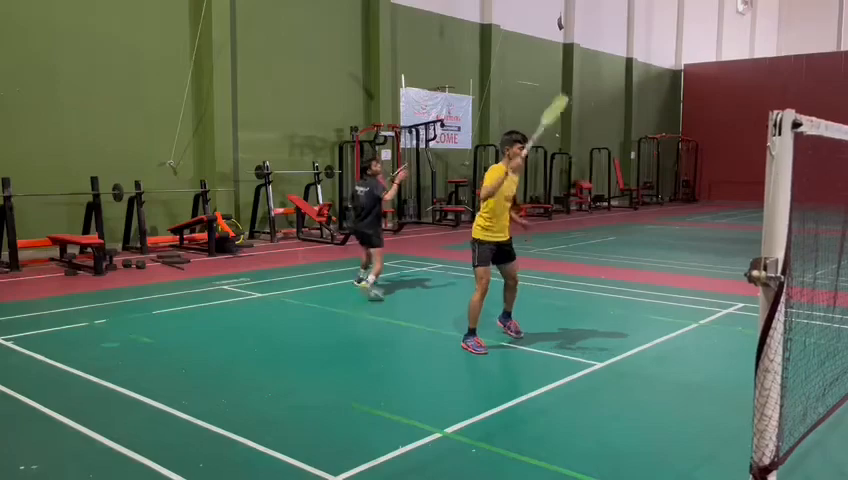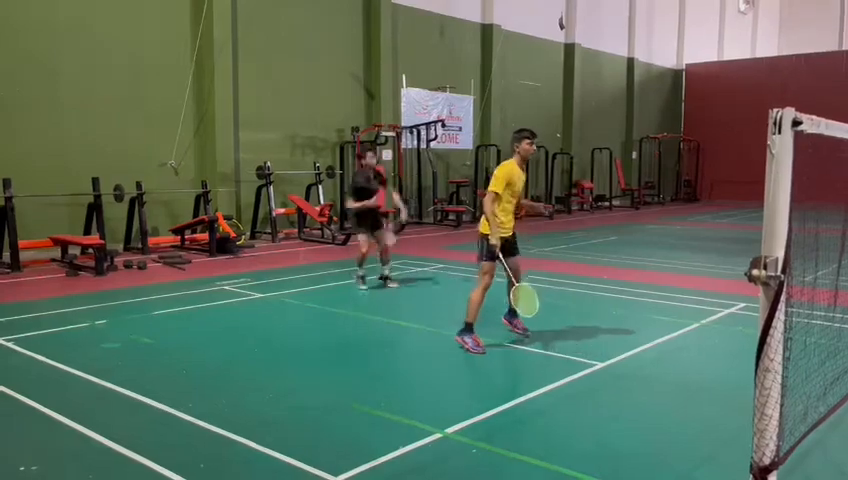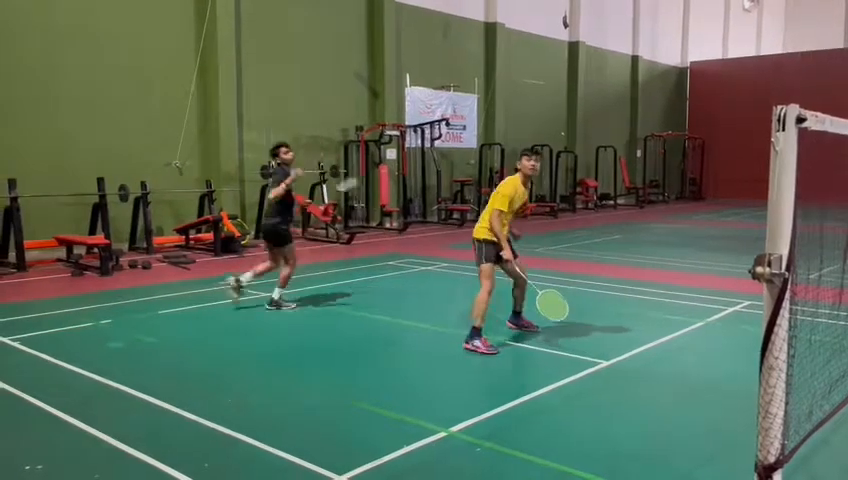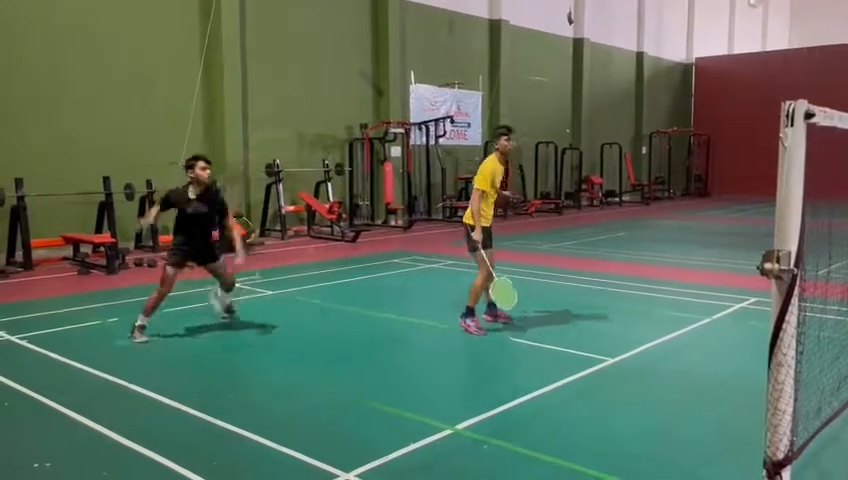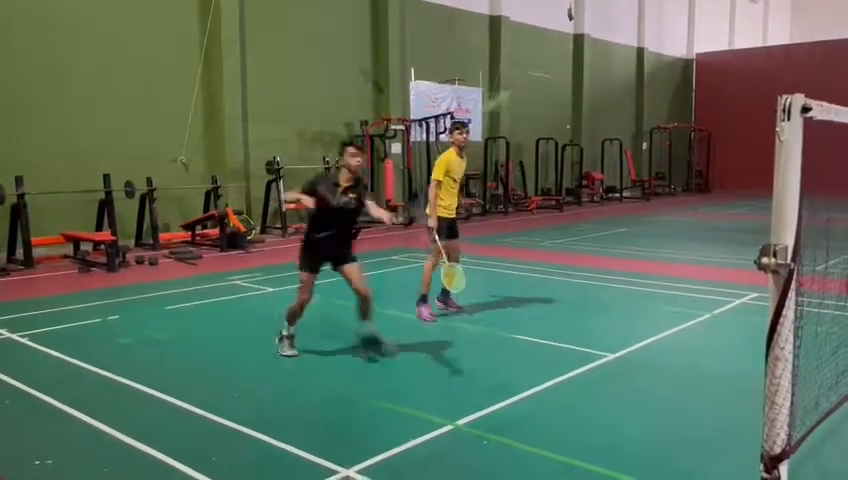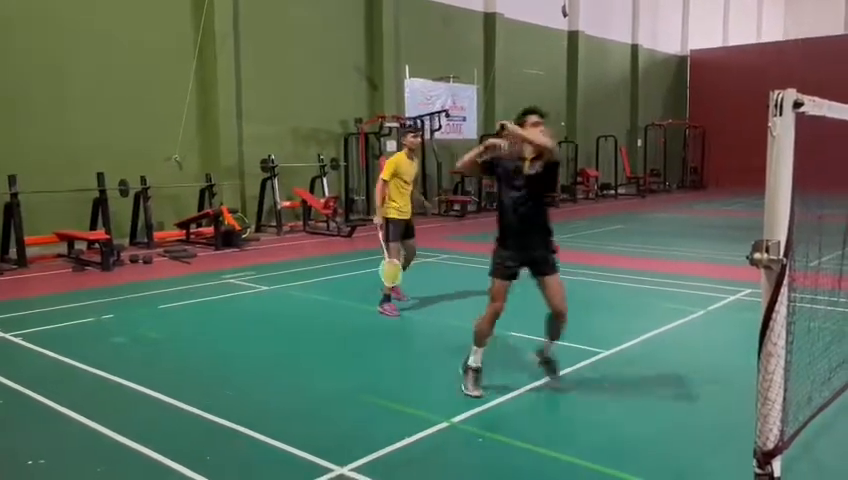
dt=0.7s
person 1, frame 1
left shoulder: (515, 174)
right shoulder: (497, 171)
right elbow: (485, 195)
left wrist: (518, 220)
right wrist: (506, 171)
left hip: (503, 237)
right hip: (484, 237)
left knee: (512, 280)
right knee: (483, 286)
left ankle: (506, 318)
right ankle: (470, 336)
person 1, frame 2
left shoulder: (522, 172)
right shoulder: (505, 169)
right elbow: (488, 202)
left wrist: (534, 206)
right wrist: (494, 232)
left hip: (508, 232)
right hip: (491, 234)
left knee: (516, 275)
right knee: (485, 282)
left ankle: (511, 316)
right ankle: (466, 332)
person 1, frame 3
left shoulder: (525, 188)
right shoulder: (509, 185)
right elbow: (494, 217)
left wrist: (511, 230)
right wrist: (506, 248)
left hip: (500, 237)
right hip: (485, 237)
left knee: (520, 277)
right knee: (488, 285)
left ankle: (516, 317)
right ankle: (474, 336)
person 1, frame 4
left shoulder: (501, 165)
right shoulder: (489, 166)
right elbow: (475, 198)
left wrist: (501, 193)
right wrist: (477, 229)
left hip: (486, 223)
right hip: (475, 224)
left knee: (490, 267)
right knee: (485, 270)
left ankle: (491, 309)
right ankle: (468, 315)
person 1, frame 5
left shoulder: (463, 158)
right shoulder: (445, 158)
right elbow: (433, 188)
left wrist: (458, 200)
right wrist: (433, 217)
left hip: (451, 214)
right hip: (438, 215)
left knee: (454, 257)
right knee: (435, 258)
left ankle: (444, 296)
right ankle: (422, 301)
person 1, frame 6
left shoulder: (415, 161)
right shoulder: (395, 160)
right elbow: (379, 187)
left wrist: (423, 201)
right wrist: (379, 214)
left hip: (407, 215)
right hip: (392, 215)
left knee: (411, 253)
right knee: (394, 258)
left ankle: (392, 285)
right ankle: (385, 301)
person 2, frame 1
left shoulder: (359, 184)
right shoulder: (375, 183)
right elbow: (388, 197)
right wrist: (397, 181)
left hip: (358, 227)
right hip: (371, 228)
left knee: (368, 253)
right knee: (378, 264)
left ankle: (362, 277)
right ankle: (370, 283)
person 2, frame 2
left shoulder: (378, 175)
right shoulder: (358, 181)
left elbow: (391, 191)
right elbow: (350, 205)
left wrist: (401, 207)
right wrist: (367, 203)
left hip: (374, 216)
right hip: (362, 219)
left knee: (385, 247)
right knee: (364, 250)
left ankle: (385, 275)
right ankle: (360, 275)
person 2, frame 3
left shoulder: (282, 174)
right shoulder: (283, 174)
right elbow: (272, 196)
right wrist: (289, 181)
left hip: (271, 224)
right hip: (278, 225)
left knee: (274, 263)
right knee: (290, 263)
left ankle: (239, 281)
right ankle: (275, 299)
person 2, frame 4
left shoulder: (214, 195)
right shoulder: (175, 195)
left elbow: (230, 225)
right elbow: (158, 208)
left wrist: (239, 250)
right wrist: (149, 218)
left hip: (204, 245)
right hip: (181, 246)
left knee: (229, 280)
right knee: (163, 290)
left ankle: (224, 302)
right ankle: (140, 325)
person 2, frame 5
left shoulder: (360, 187)
right shoulder: (321, 182)
left elbow: (373, 209)
right elbow: (290, 196)
left wrist: (387, 217)
right wrist: (301, 198)
left hip: (342, 248)
right hip: (314, 245)
left knee: (363, 292)
right knee: (304, 299)
left ankle: (367, 332)
right ankle: (286, 334)
person 2, frame 6
left shoulder: (547, 159)
right shoulder: (502, 160)
left elbow: (550, 147)
right elbow: (461, 167)
left wrist: (515, 130)
right wrist: (485, 146)
left hip: (540, 246)
right hip: (508, 246)
left knee: (559, 311)
right knee: (494, 310)
left ankle: (547, 353)
right ankle: (472, 366)
